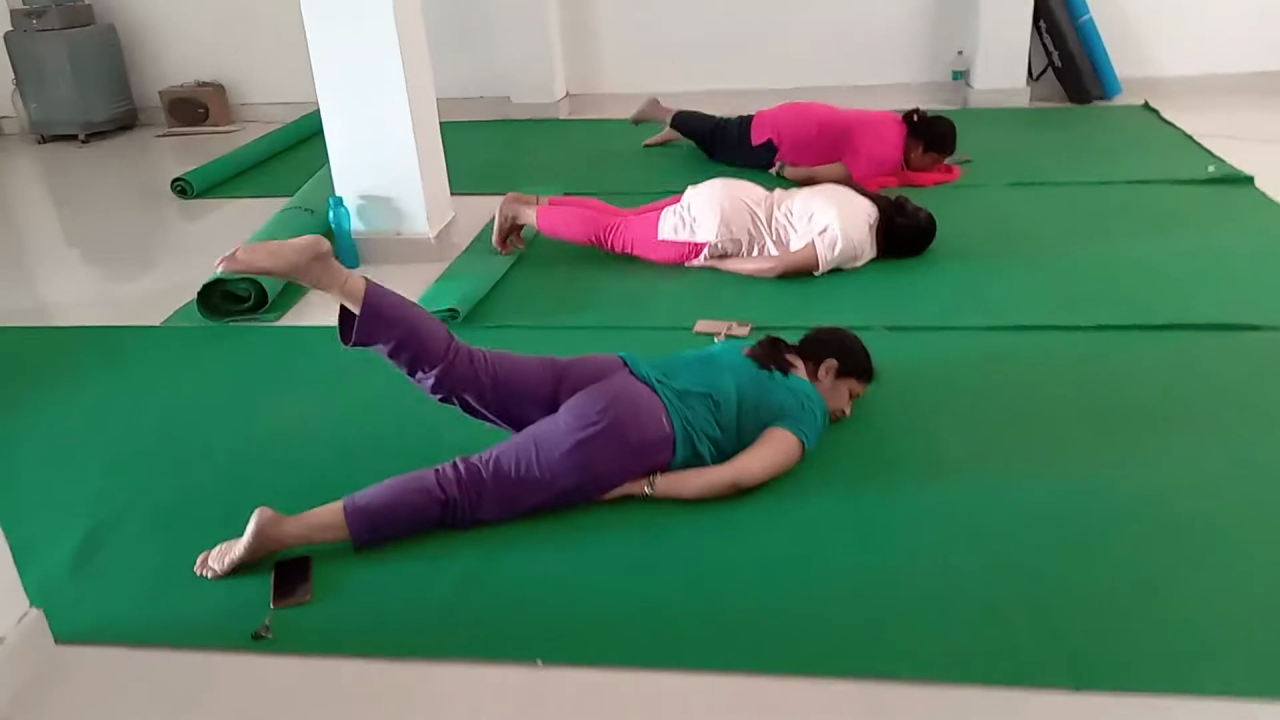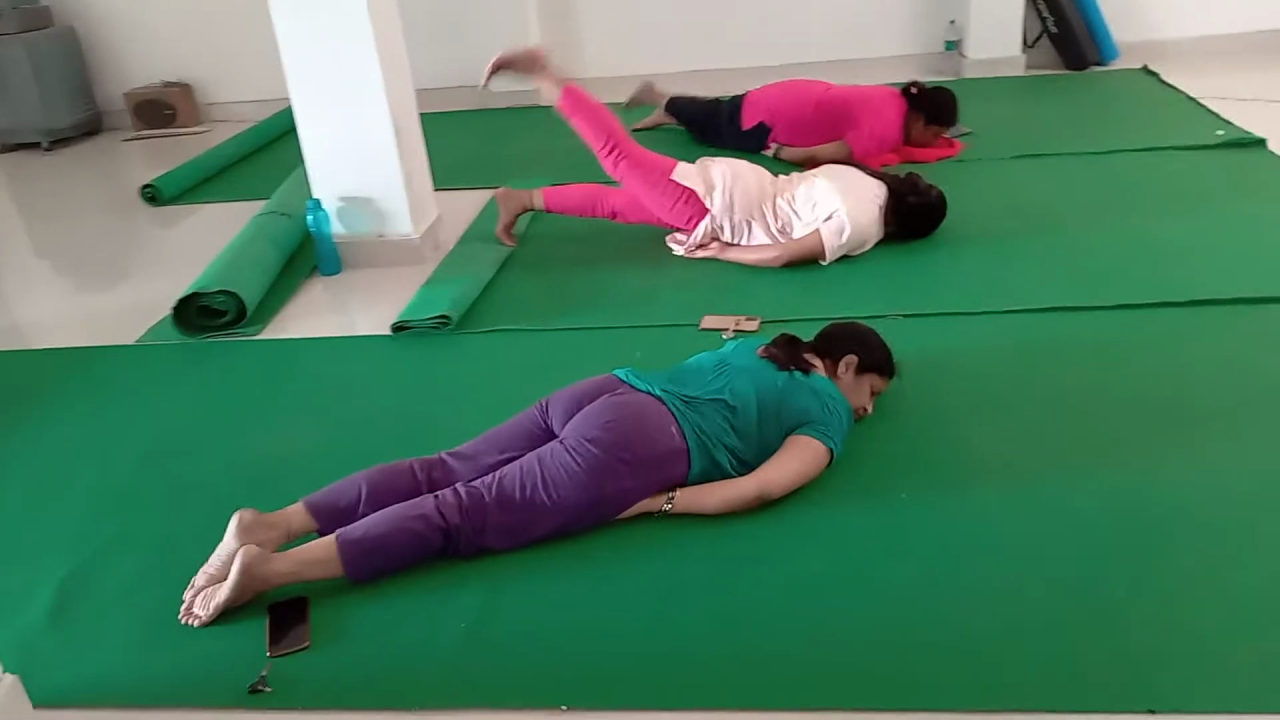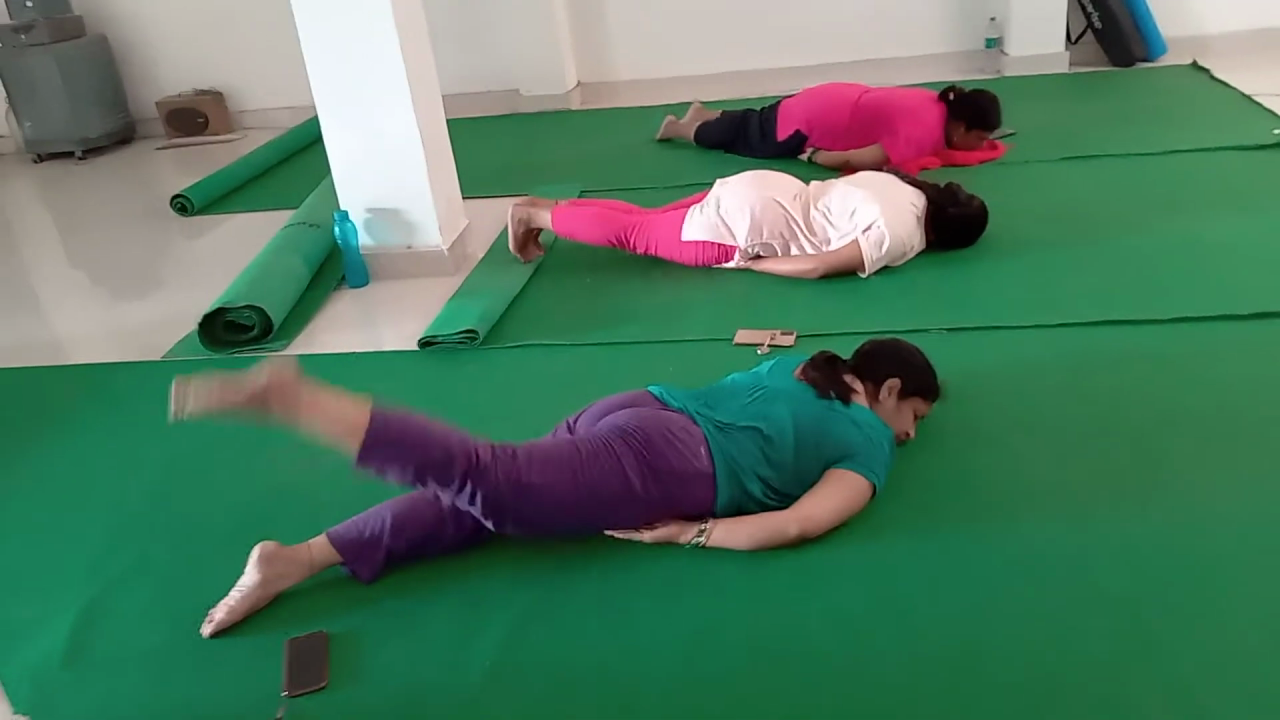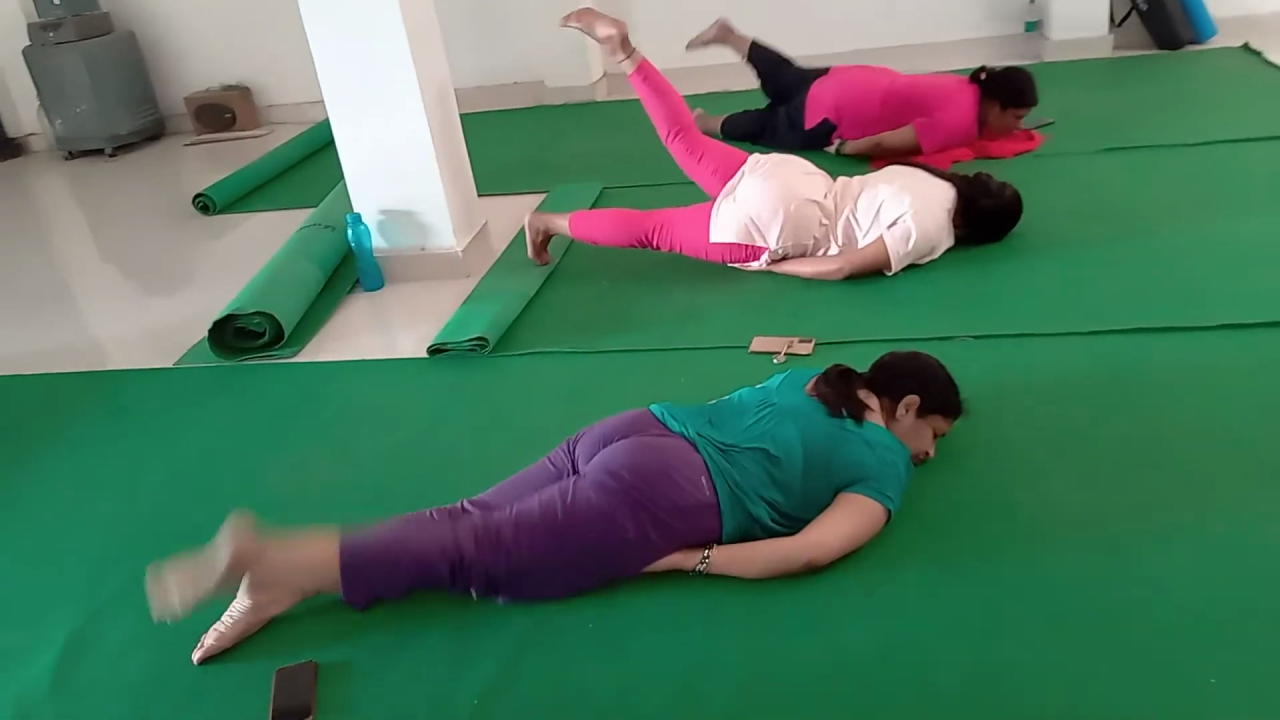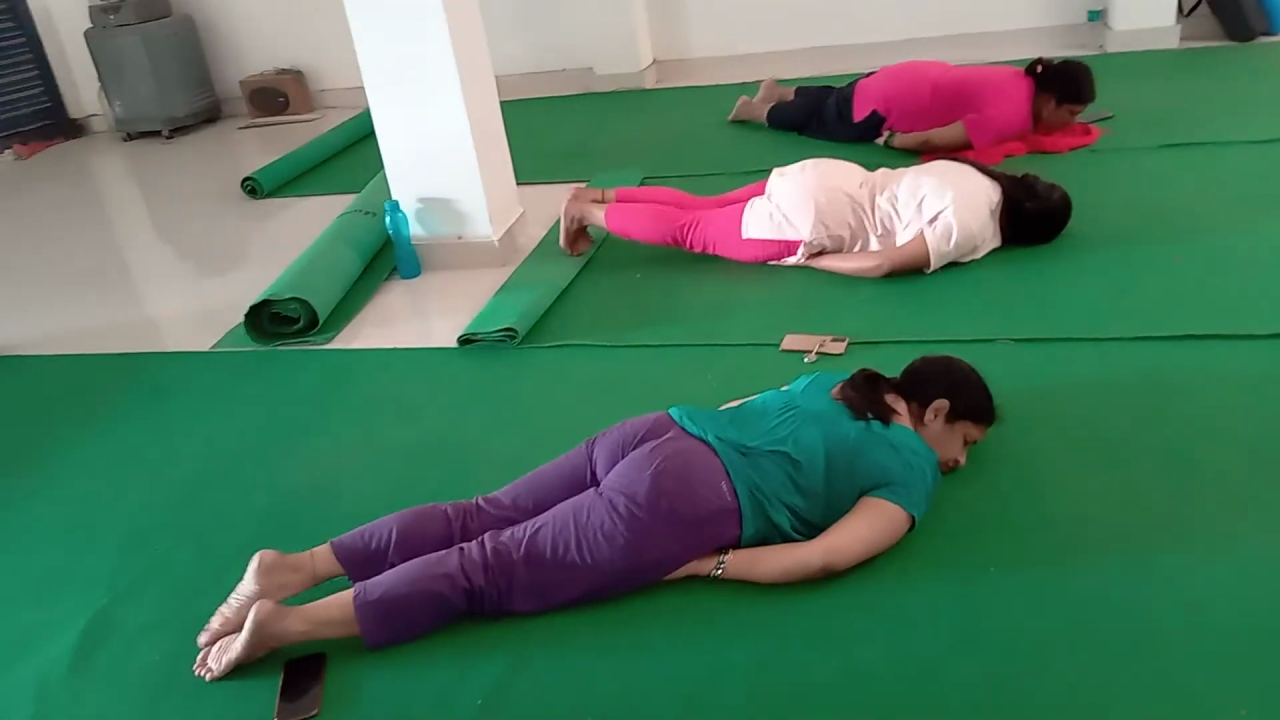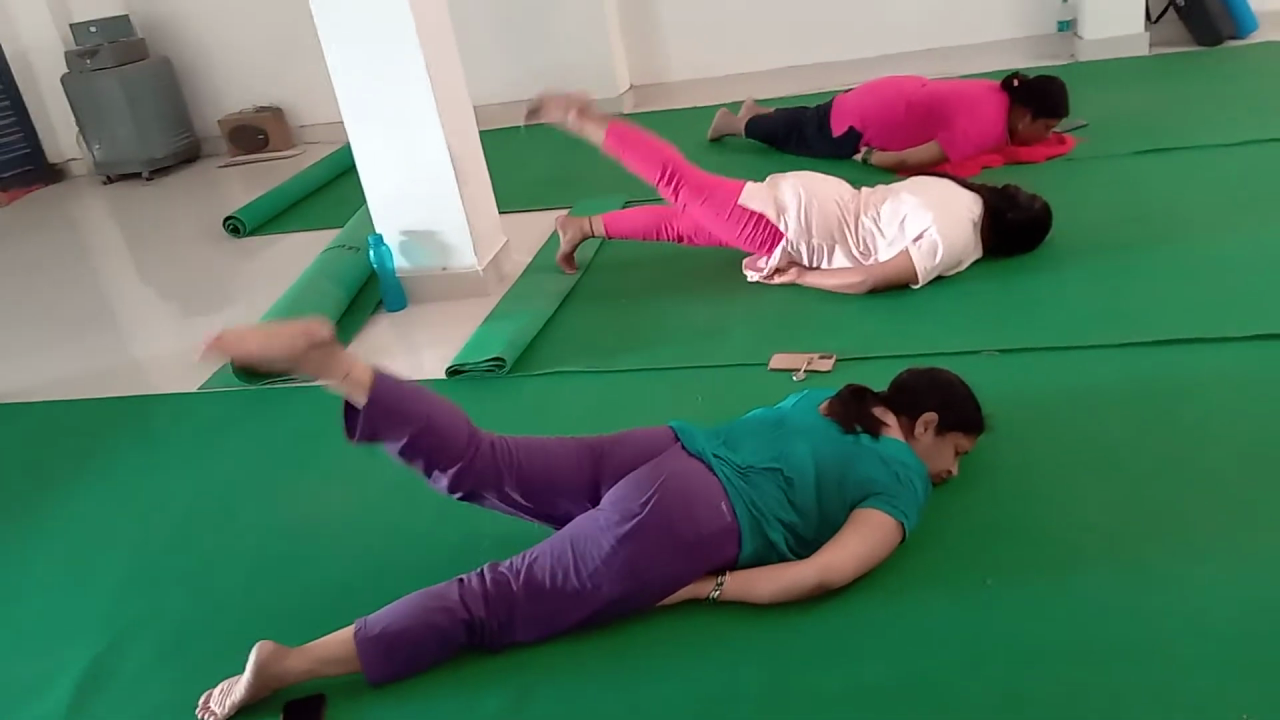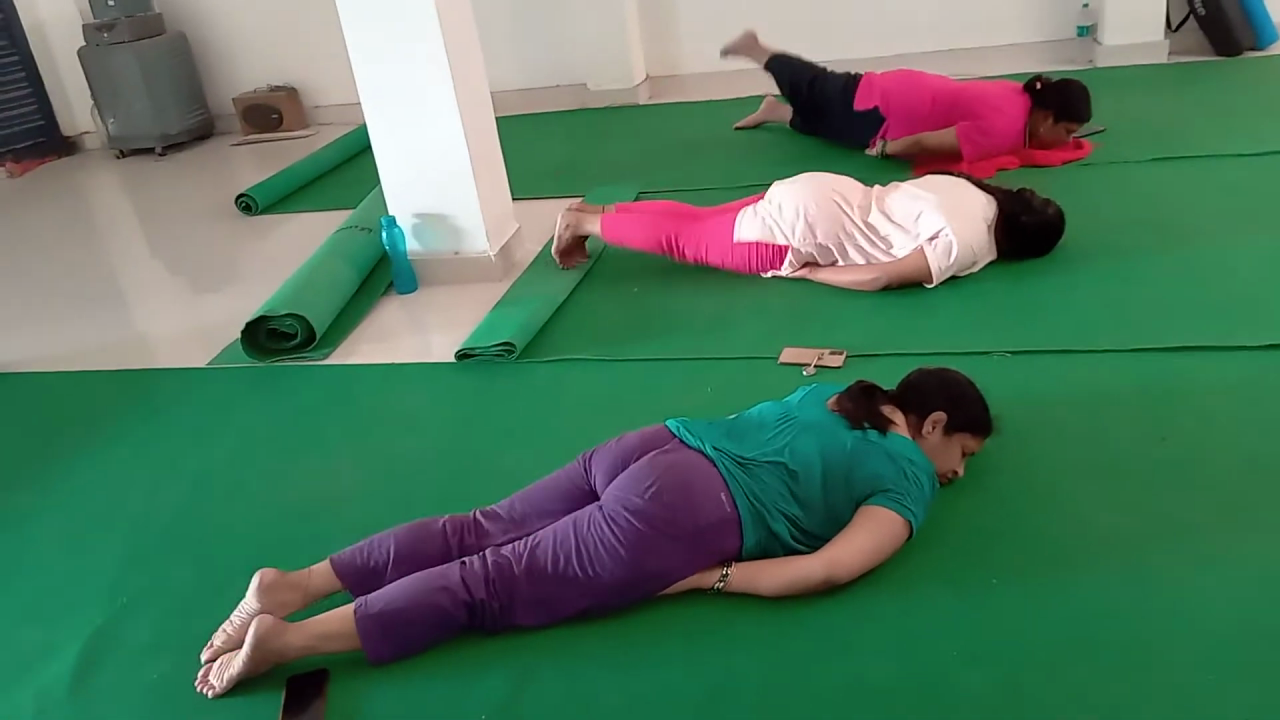
dt=0.7s
person 1, frame 1
left shoulder: (750, 349)
right shoulder: (804, 413)
right elbow: (741, 474)
right wrist: (643, 486)
left hip: (604, 375)
right hip: (626, 430)
left knee: (452, 370)
right knee: (464, 488)
left ankle: (326, 268)
right ankle: (283, 531)
person 1, frame 2
left shoulder: (767, 347)
right shoulder: (827, 416)
right elbow: (762, 486)
right wrist: (662, 502)
left hip: (598, 393)
right hip: (633, 444)
left knee: (441, 474)
right knee: (466, 516)
left ankle: (270, 523)
right ankle: (269, 568)
person 1, frame 3
left shoulder: (803, 369)
right shoulder: (868, 445)
right elbow: (798, 524)
right wrist: (687, 531)
left hip: (631, 407)
right hip: (661, 459)
left knee: (462, 496)
right knee: (488, 483)
left ankle: (292, 559)
right ankle: (285, 395)
person 1, frame 4
left shoulder: (814, 384)
right shoulder: (883, 472)
right elbow: (807, 551)
right wrist: (692, 559)
left hip: (630, 430)
right hip: (657, 492)
left knee: (464, 525)
right knee: (475, 555)
left ankle: (275, 575)
right ankle: (263, 556)
person 1, frame 5
left shoulder: (842, 385)
right shoulder: (909, 473)
right elbow: (827, 556)
right wrist: (710, 563)
left hip: (653, 433)
right hip: (682, 503)
left knee: (479, 520)
right knee: (491, 571)
left ankle: (291, 565)
right ankle: (286, 623)
person 1, frame 6
left shoulder: (836, 401)
right shoulder: (902, 485)
right elbow: (825, 573)
right wrist: (707, 586)
left hip: (655, 449)
right hip: (682, 524)
left knee: (469, 465)
right knee: (492, 604)
left ankle: (321, 354)
person 1, frame 7
left shoulder: (843, 394)
right shoulder: (908, 481)
right elbow: (830, 568)
right wrist: (711, 576)
left hip: (653, 446)
right hip: (682, 513)
left knee: (477, 536)
right knee: (490, 584)
left ankle: (290, 585)
right ankle: (286, 639)
person 2, frame 1
left shoulder: (858, 199)
right shoulder: (854, 242)
right elbow: (778, 267)
right wrist: (717, 264)
left hip: (729, 196)
right hip: (714, 227)
left knee: (620, 217)
right knee: (614, 233)
left ankle: (530, 201)
right ankle: (520, 213)
person 2, frame 2
left shoulder: (866, 180)
right shoulder: (858, 229)
right elbow: (783, 257)
right wrist: (720, 253)
left hip: (738, 182)
right hip: (718, 203)
left knee: (615, 201)
right knee: (619, 155)
left ankle: (525, 198)
right ankle: (540, 73)
person 2, frame 3
left shoulder: (902, 185)
right shoulder: (900, 236)
right elbow: (819, 266)
right wrist: (752, 263)
left hip: (763, 188)
right hip: (746, 228)
left knee: (645, 219)
right knee: (634, 234)
left ankle: (547, 205)
right ankle: (536, 216)
person 2, frame 4
left shoulder: (930, 179)
right shoulder: (928, 233)
right elbow: (842, 267)
right wrist: (771, 263)
left hip: (784, 175)
right hip: (770, 221)
left knee: (684, 140)
right knee: (653, 232)
left ankle: (622, 48)
right ankle: (551, 222)
person 2, frame 5
left shoulder: (977, 177)
right shoulder: (972, 228)
right elbow: (884, 265)
right wrist: (814, 260)
left hip: (825, 178)
right hip: (809, 221)
left knee: (699, 207)
right knee: (691, 230)
left ankle: (598, 195)
right ankle: (589, 213)
person 2, frame 6
left shoulder: (960, 195)
right shoulder: (952, 246)
right elbow: (871, 279)
right wrist: (803, 276)
left hip: (816, 198)
right hip: (793, 225)
left knee: (683, 223)
right knee: (680, 184)
left ankle: (584, 226)
right ankle: (578, 118)
person 2, frame 7
left shoulder: (973, 191)
right shoulder: (969, 244)
right elbow: (881, 278)
right wrist: (813, 273)
left hip: (824, 197)
right hip: (804, 232)
left knee: (696, 222)
right knee: (683, 239)
left ankle: (588, 219)
right ankle: (589, 220)
person 3, frame 1
left shoulder: (900, 125)
right shoulder: (885, 156)
right elbow: (816, 176)
right wrist: (782, 171)
left hip: (802, 121)
right hip: (778, 136)
right knee: (718, 136)
left ankle: (676, 129)
right ankle: (660, 112)
person 3, frame 2
left shoulder: (899, 100)
right shoulder: (884, 133)
right elbow: (817, 156)
right wrist: (777, 152)
left hip: (795, 99)
right hip: (772, 116)
left knee: (719, 120)
right knee: (712, 119)
left ankle: (669, 110)
right ankle: (656, 97)
person 3, frame 3
left shoulder: (939, 103)
right shoulder: (925, 136)
right elbow: (851, 160)
right wrist: (812, 156)
left hip: (834, 100)
right hip: (806, 124)
left knee: (753, 126)
right knee: (746, 136)
left ankle: (703, 114)
right ankle: (681, 129)
person 3, frame 4
left shoulder: (972, 89)
right shoulder: (959, 123)
right elbow: (882, 145)
right wrist: (840, 147)
left hip: (856, 84)
right hip: (829, 113)
left knee: (787, 81)
right knee: (767, 129)
left ankle: (727, 34)
right ankle: (709, 124)
person 3, frame 5
left shoulder: (1026, 81)
right shoulder: (1013, 117)
right elbow: (932, 141)
right wrist: (890, 141)
left hip: (910, 81)
right hip: (881, 107)
left knee: (832, 103)
right knee: (816, 118)
left ankle: (776, 91)
right ankle: (755, 111)
person 3, frame 6
left shoulder: (1003, 94)
right shoulder: (986, 130)
right elbow: (909, 161)
right wrist: (868, 156)
left hip: (892, 96)
right hip: (863, 120)
left knee: (805, 124)
right knee: (798, 131)
left ankle: (752, 116)
right ankle: (736, 122)
person 3, frame 7
left shoulder: (1025, 96)
right shoulder: (1004, 130)
right elbow: (923, 143)
right wrist: (884, 148)
left hip: (904, 93)
right hip: (882, 108)
left knee: (825, 115)
right knee: (815, 90)
left ankle: (776, 110)
right ankle: (754, 50)
